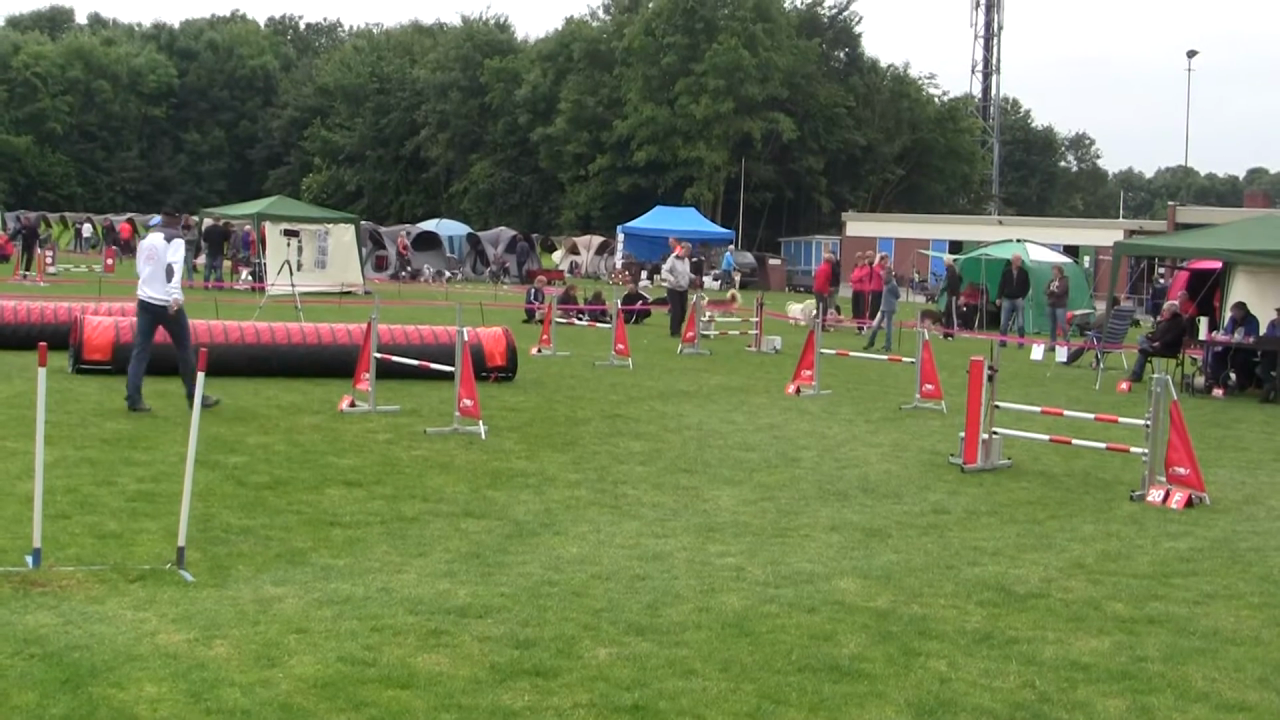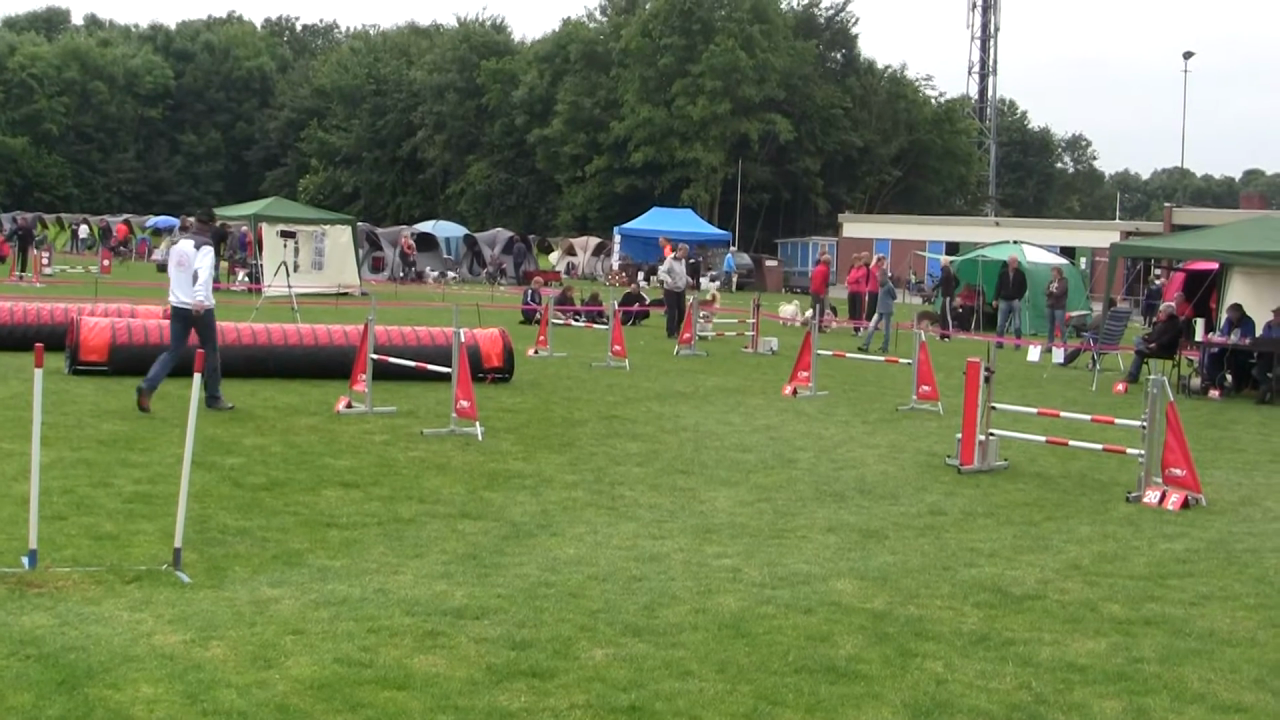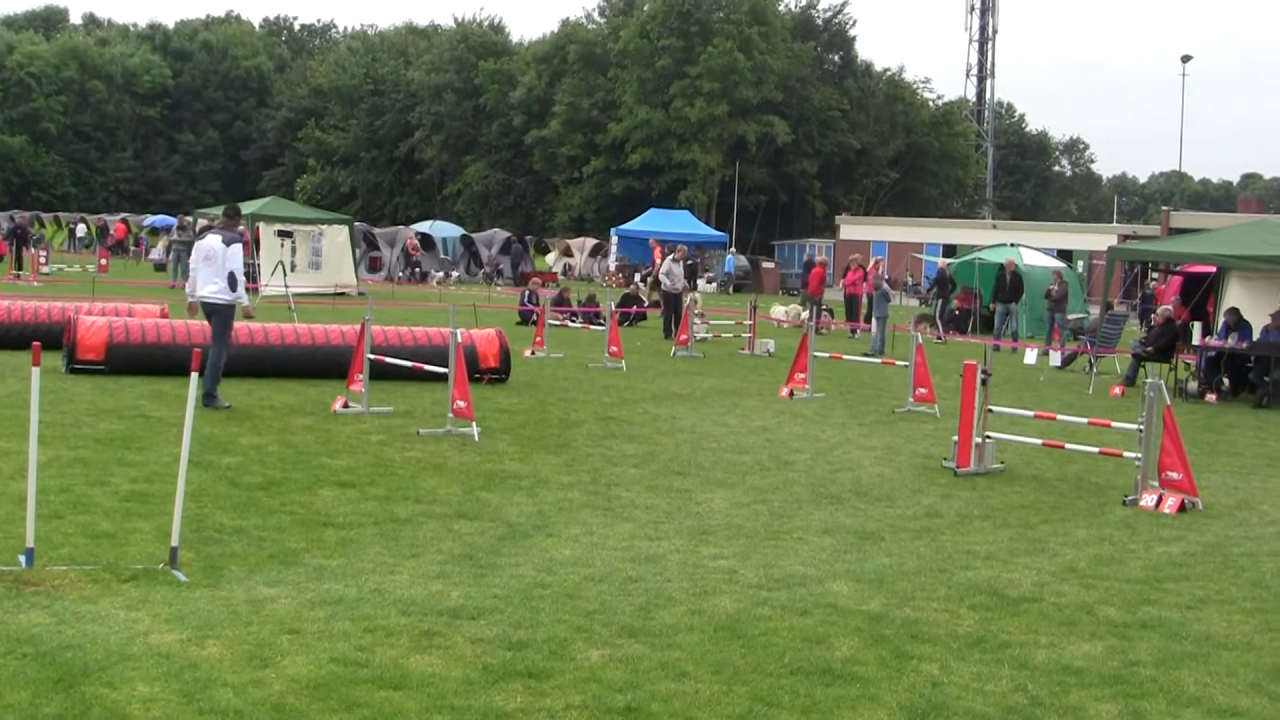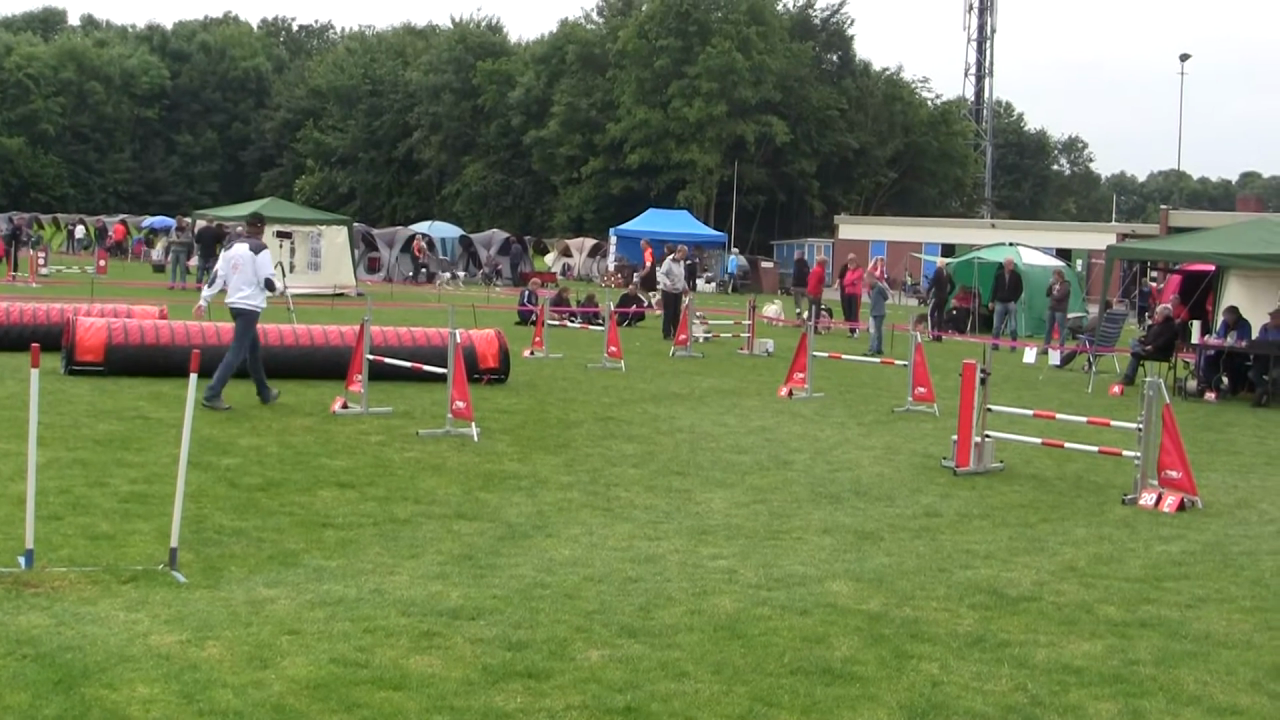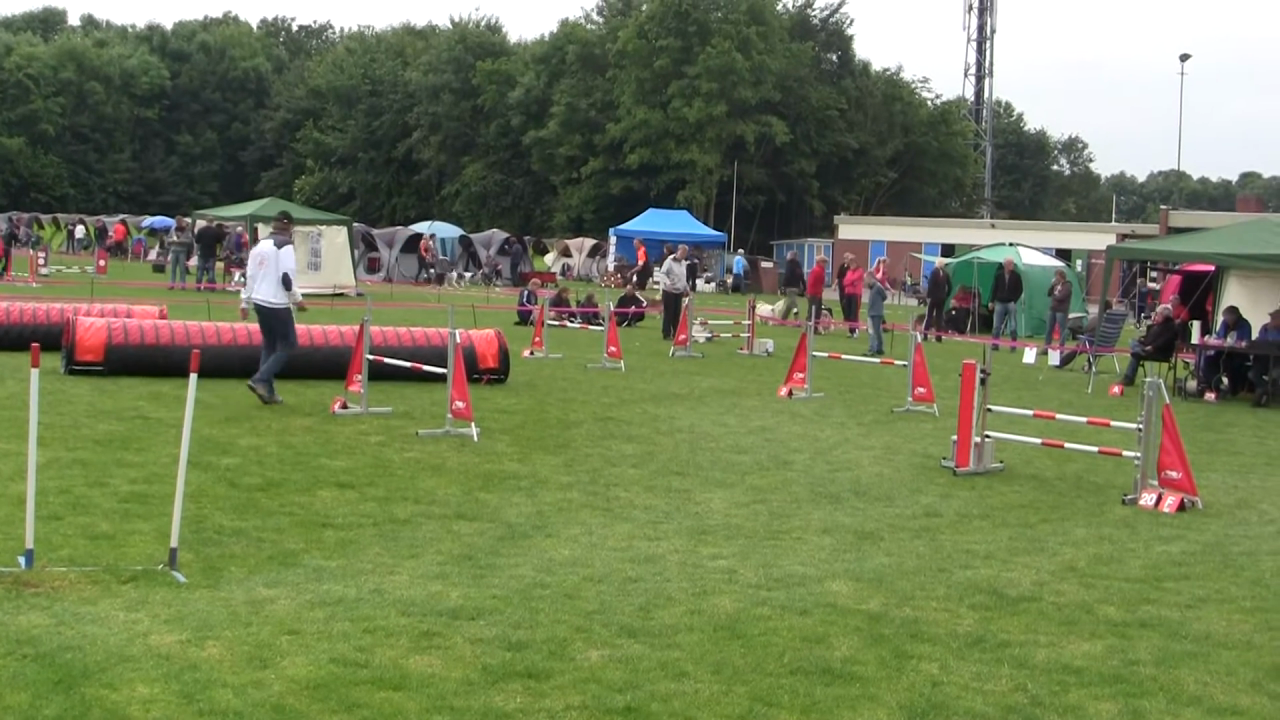
dt=0.2s
person 1, frame 1
left shoulder: (146, 239)
right shoulder: (175, 239)
right elbow: (173, 267)
right wrist: (175, 295)
left hip: (145, 301)
right hip: (169, 302)
left knee: (141, 349)
right knee: (184, 349)
left ankle: (133, 398)
right ankle: (195, 396)
person 1, frame 2
left shoulder: (177, 244)
right shoulder: (205, 245)
right elbow: (201, 272)
right wrist: (201, 298)
left hip: (177, 306)
right hip: (198, 306)
left knee: (173, 351)
right knee: (210, 352)
left ankle: (147, 386)
right ankle: (213, 398)
person 1, frame 3
left shoulder: (203, 239)
right shoulder: (233, 241)
left elbow: (193, 270)
right elbow: (234, 274)
left wrist: (192, 297)
right wrist: (245, 303)
left hip: (205, 299)
right hip: (223, 301)
left knee: (221, 345)
right knee: (219, 348)
left ankle: (210, 392)
right ankle: (209, 396)
person 1, frame 4
left shoulder: (231, 248)
right shoulder: (260, 249)
left elbow: (217, 275)
right elbow: (267, 280)
left wrist: (204, 300)
right wrist: (278, 288)
left hip: (234, 304)
right hip: (250, 306)
left knee: (253, 348)
right knee: (237, 352)
left ankle: (265, 393)
right ankle: (212, 395)
person 1, frame 5
left shoulder: (258, 245)
right shoulder: (285, 244)
left elbow: (249, 276)
right elbow: (287, 275)
left wrist: (244, 302)
right wrist: (297, 299)
left hip: (259, 302)
right hip: (279, 304)
left knee: (269, 346)
right knee: (287, 347)
left ankle: (268, 392)
right ankle: (259, 380)
